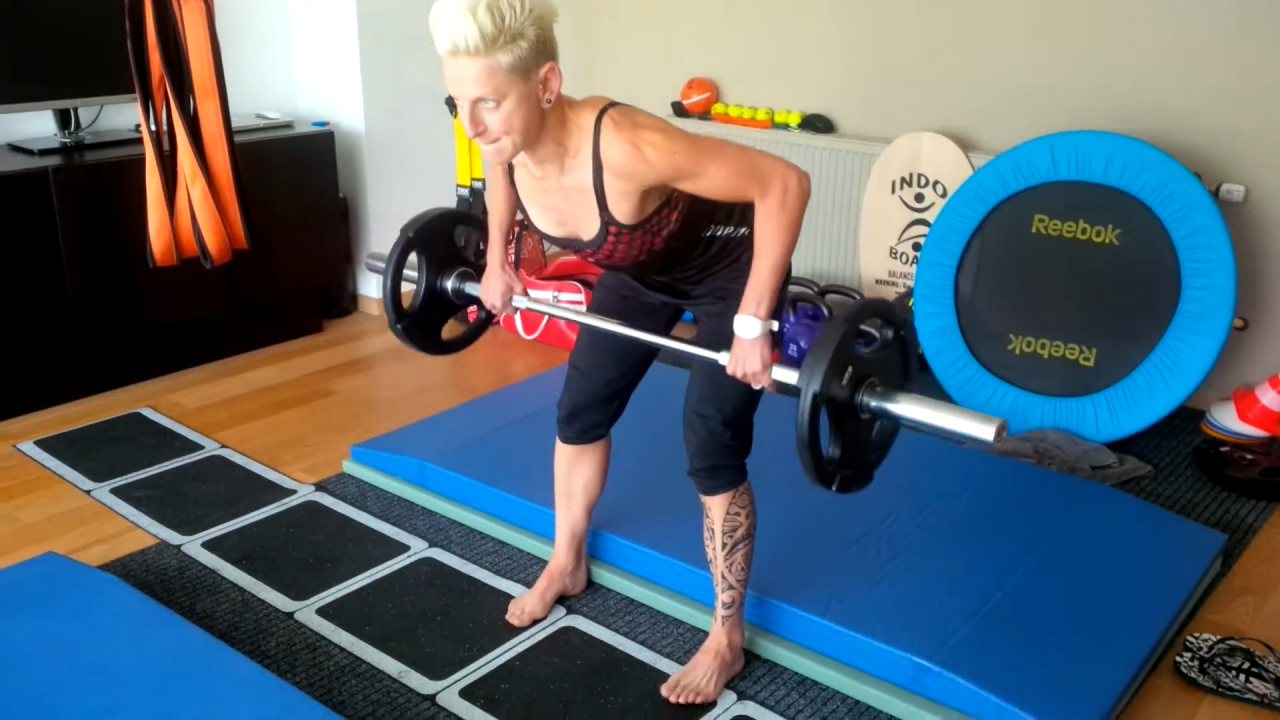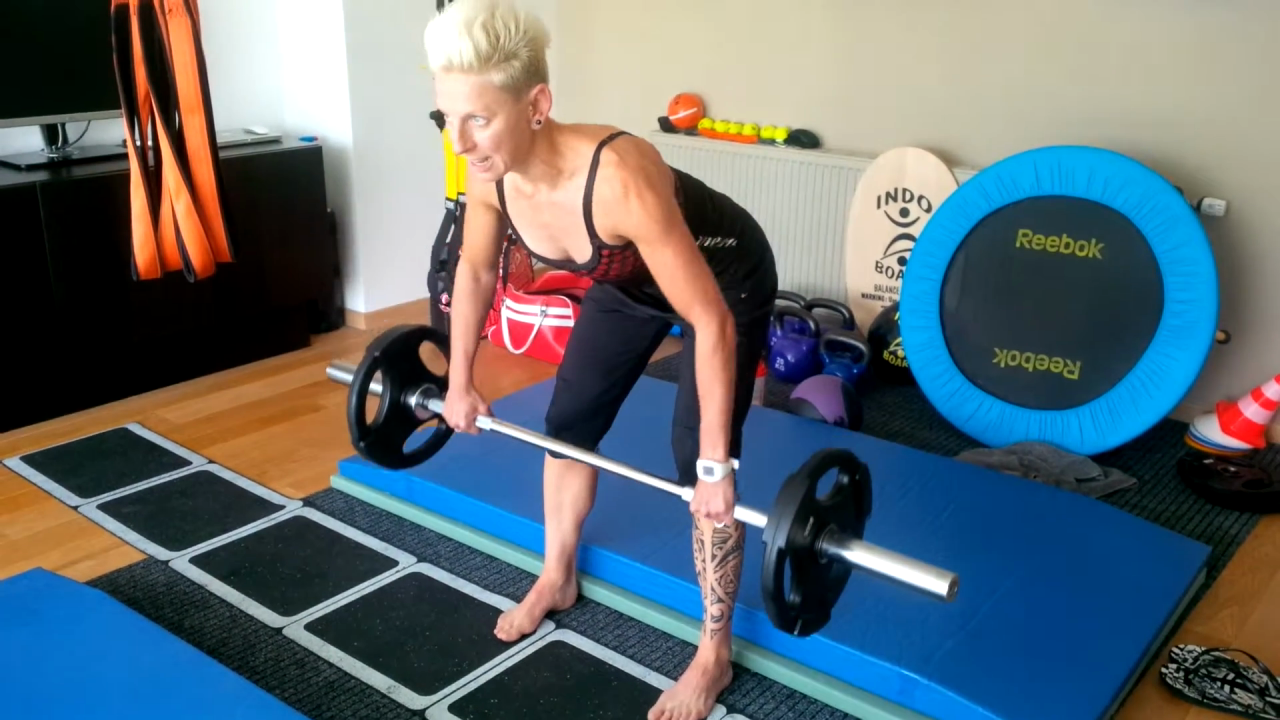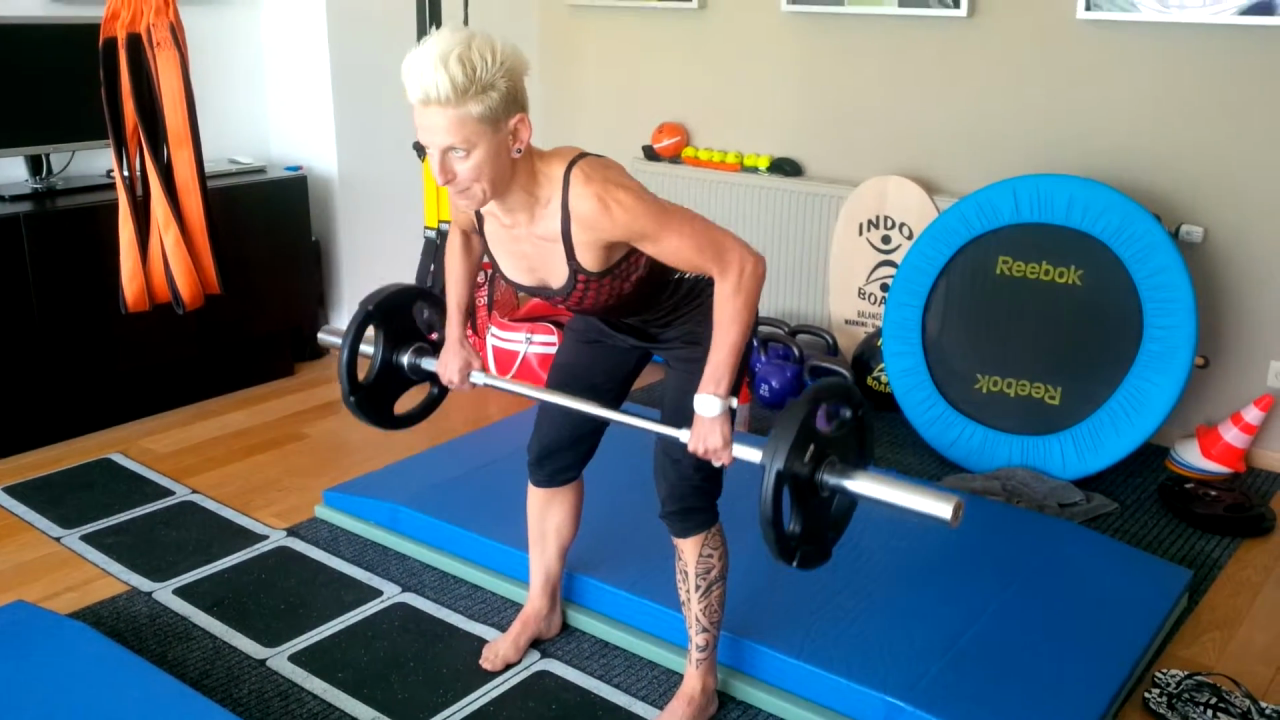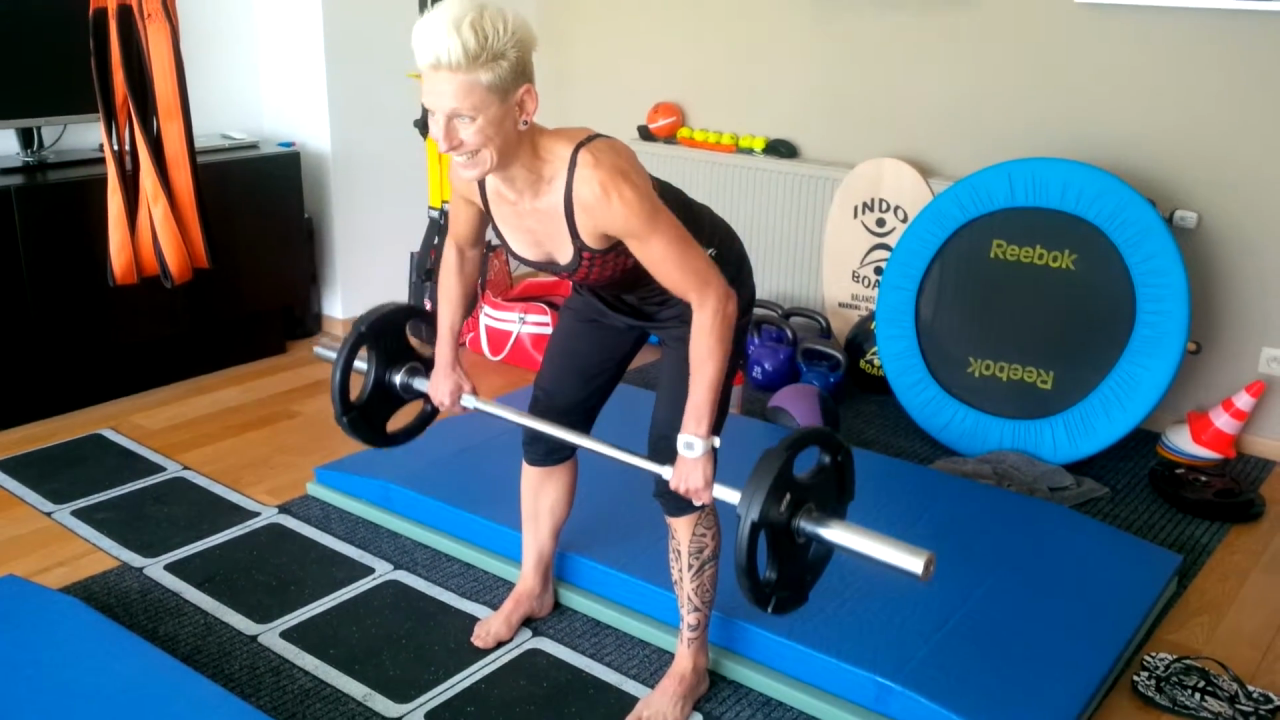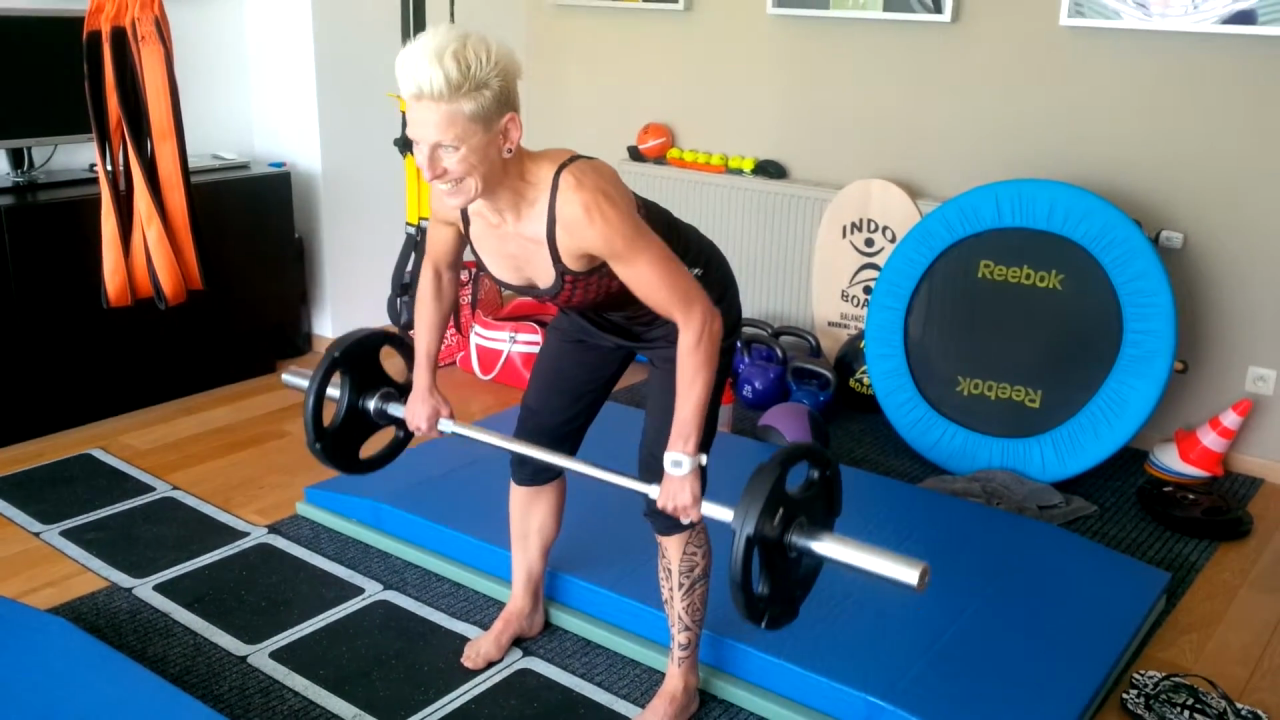
dt=1s
person 1, frame 1
left shoulder: (624, 144)
right shoulder: (504, 139)
left elbow: (785, 184)
left wrist: (753, 324)
right wrist: (496, 258)
left hip: (729, 264)
right hip: (639, 269)
left knee: (711, 448)
right knee: (579, 411)
left ankle: (725, 638)
right ankle: (567, 564)
person 1, frame 2
left shoulder: (618, 179)
right shoulder: (490, 175)
left elbow: (709, 323)
right elbow: (475, 271)
left wrist: (715, 466)
right wrist: (461, 380)
left hip: (726, 275)
right hip: (629, 277)
left knee: (698, 461)
right knee: (567, 422)
left ankle: (714, 653)
right ankle: (557, 579)
person 1, frame 3
left shoulder: (592, 197)
right shoulder: (471, 192)
left elbow: (741, 266)
left wrist: (713, 404)
right wrist: (455, 335)
left hip: (696, 311)
right hip: (609, 312)
left knee: (683, 490)
right knee: (550, 453)
right ankle: (542, 608)
person 1, frame 4
left shoulder: (599, 180)
right shoulder: (473, 172)
left elbow: (713, 301)
right elbow: (461, 250)
left wrist: (696, 441)
right wrist: (445, 357)
left hip: (699, 286)
right hip: (609, 287)
left knee: (677, 474)
right knee: (546, 429)
left ankle: (690, 662)
right ankle: (533, 588)
person 1, frame 5
left shoulder: (580, 202)
right shoulder: (453, 194)
left elbow: (699, 317)
right elbow: (437, 272)
left wrist: (683, 461)
right wrist: (423, 380)
left hip: (682, 313)
right hip: (592, 309)
left knee: (668, 497)
right knee: (532, 448)
right ankle: (525, 606)
